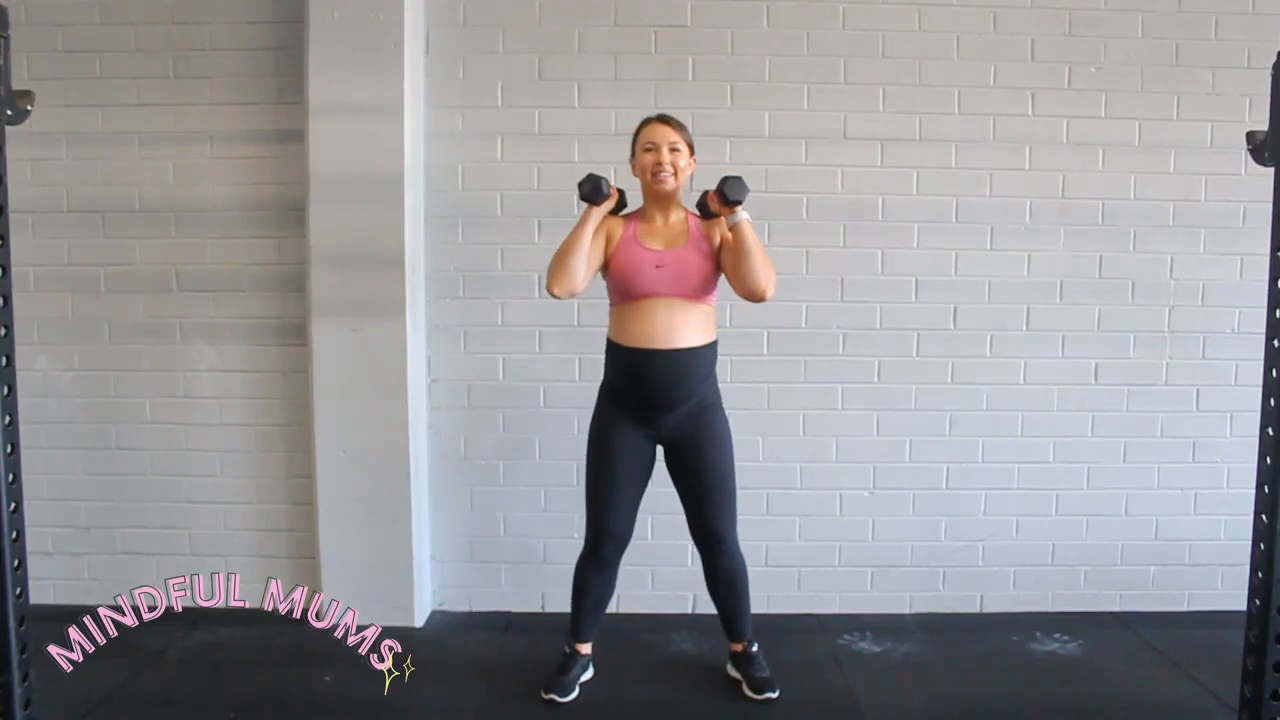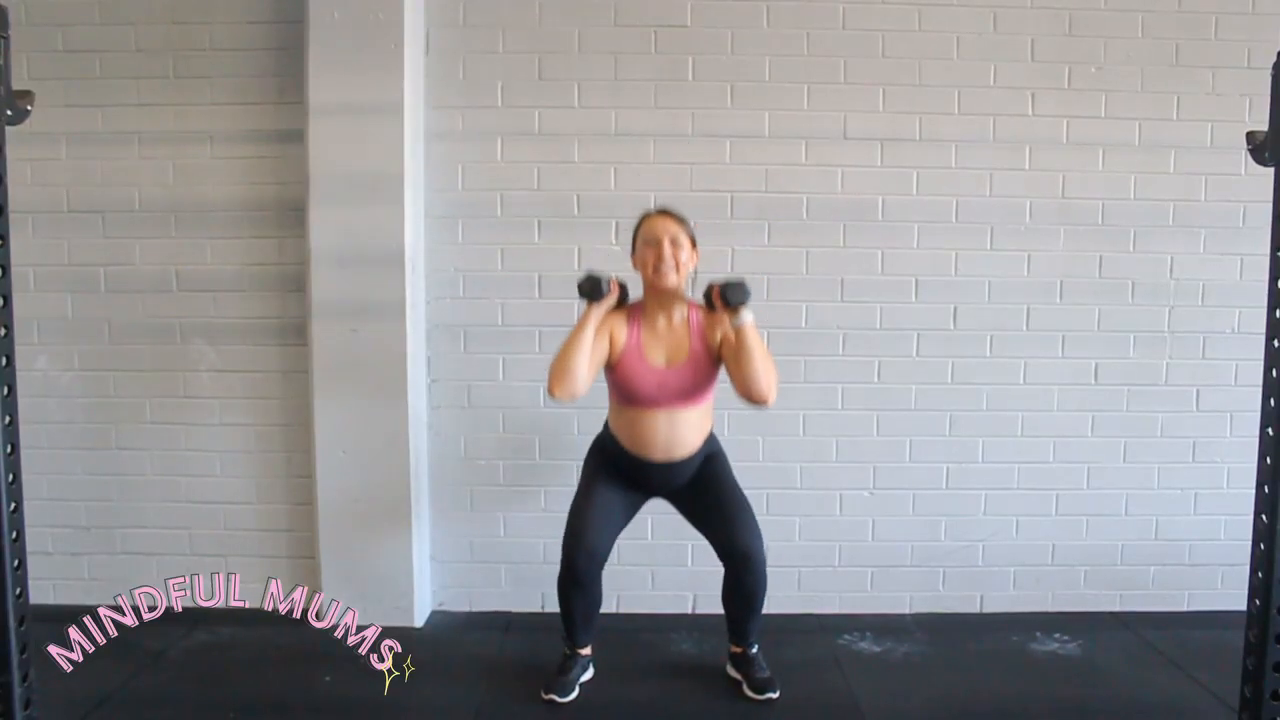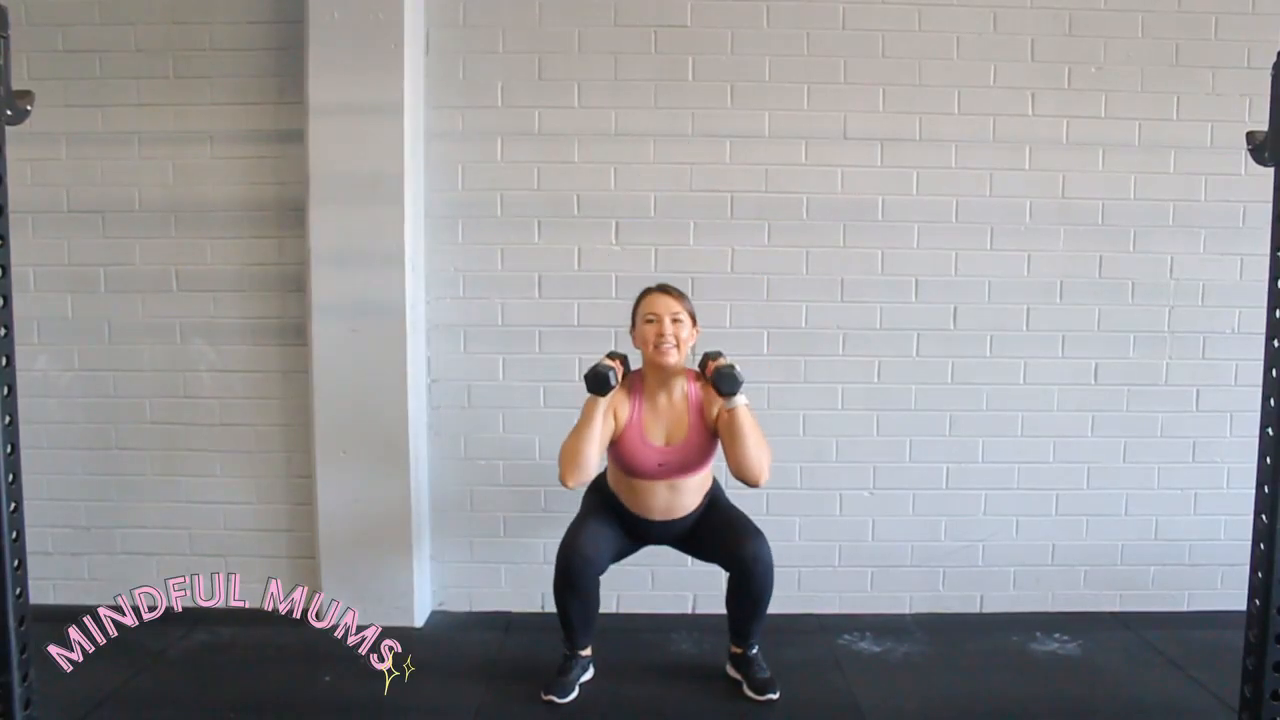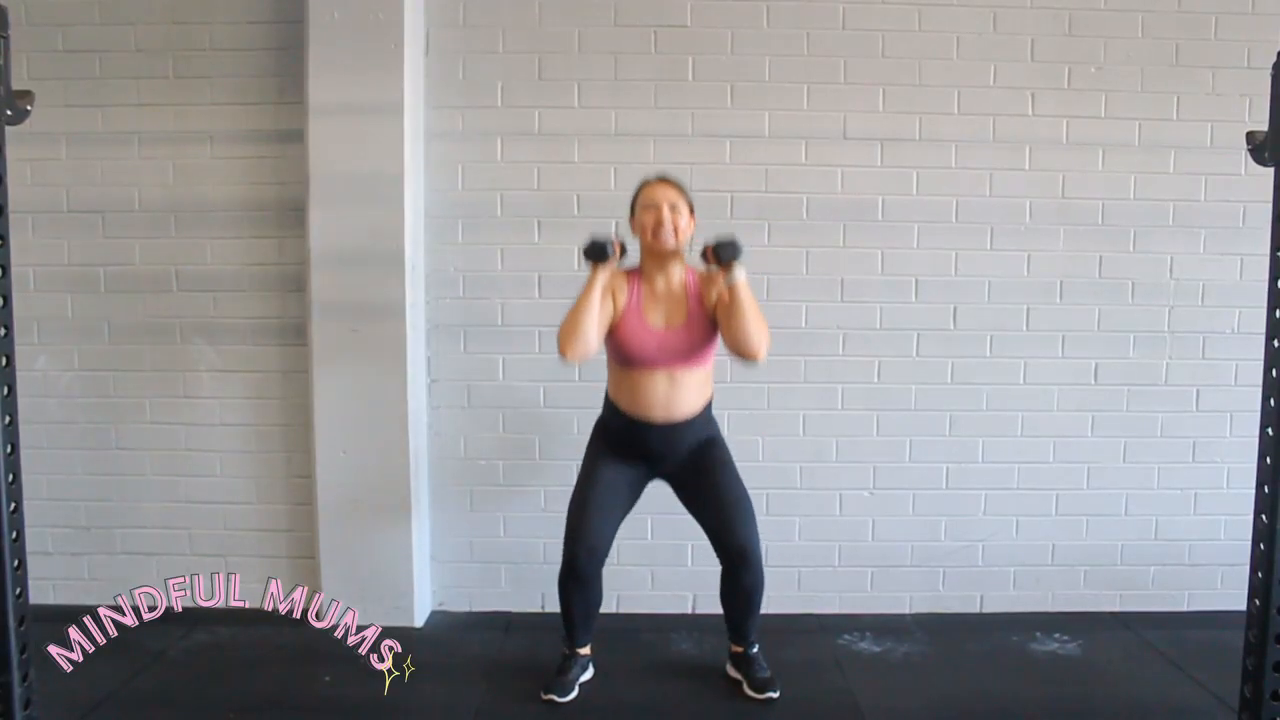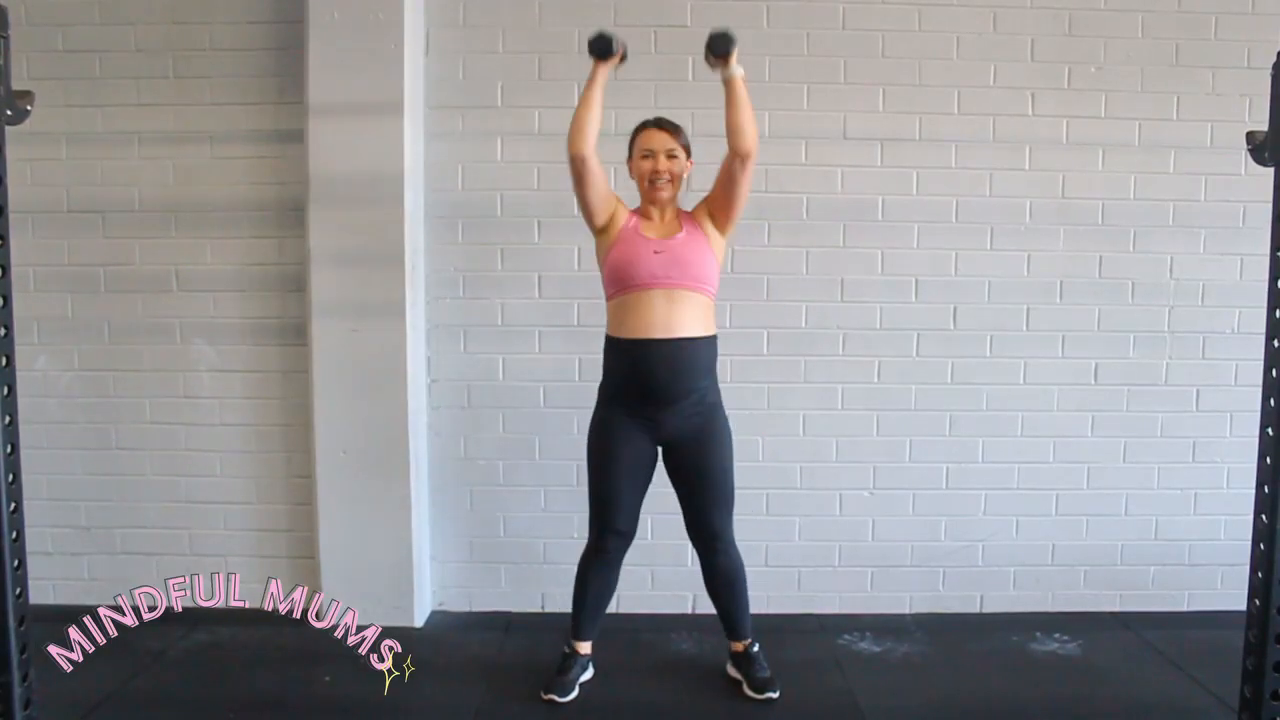
dt=0.3s
person 1, frame 1
left shoulder: (714, 230)
right shoulder: (613, 229)
left elbow: (760, 288)
right elbow: (560, 285)
left wrist: (739, 216)
right wrist: (592, 214)
left hip: (696, 402)
right hip: (624, 402)
left knee: (717, 538)
right knee: (605, 538)
left ankle: (743, 651)
right ankle: (579, 654)
person 1, frame 2
left shoulder: (714, 324)
right shoulder: (613, 325)
left elbow: (763, 392)
right elbow: (563, 388)
left wrist: (741, 316)
right wrist: (592, 315)
left hip: (696, 464)
right hip: (618, 466)
left knee: (747, 551)
right knee: (580, 552)
left ankle: (744, 652)
right ankle: (578, 655)
person 1, frame 3
left shoulder: (711, 397)
right shoulder: (616, 400)
left elbow: (756, 475)
right elbow: (573, 476)
left wrist: (735, 399)
right wrist: (597, 401)
left hip: (697, 512)
right hip: (619, 512)
left knee: (755, 558)
right knee: (576, 560)
left ankle: (744, 654)
right ankle: (578, 656)
person 1, frame 4
left shoulder: (710, 288)
right shoulder: (615, 289)
left elbow: (754, 348)
right elbow: (572, 348)
left wrist: (733, 275)
right wrist: (598, 275)
left hip: (696, 442)
right hip: (620, 442)
left knee: (743, 548)
right knee: (581, 550)
left ankle: (743, 651)
right ankle: (578, 655)
person 1, frame 5
left shoulder: (709, 224)
right shoulder: (614, 225)
left elbow: (744, 152)
right elbow: (580, 152)
left wrist: (732, 75)
right wrist: (600, 74)
left hip: (697, 402)
right hip: (624, 401)
left knee: (715, 538)
right knee: (608, 538)
left ankle: (743, 651)
right ankle: (578, 654)
